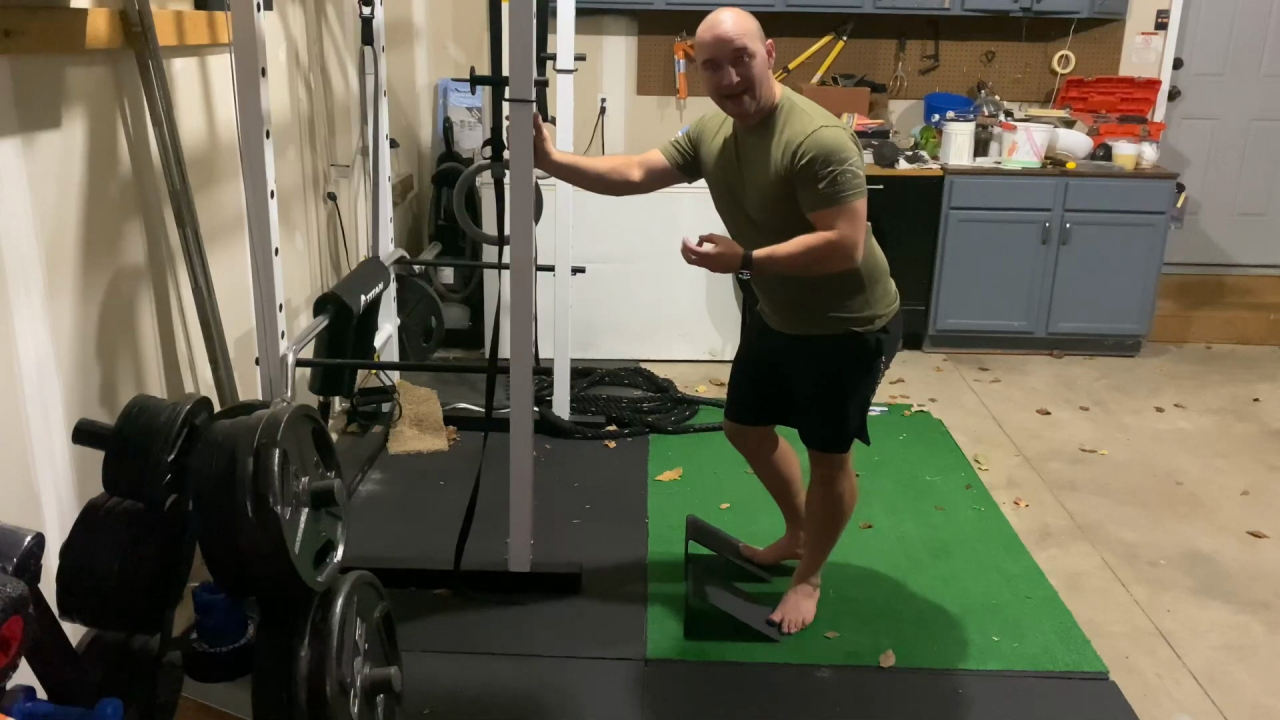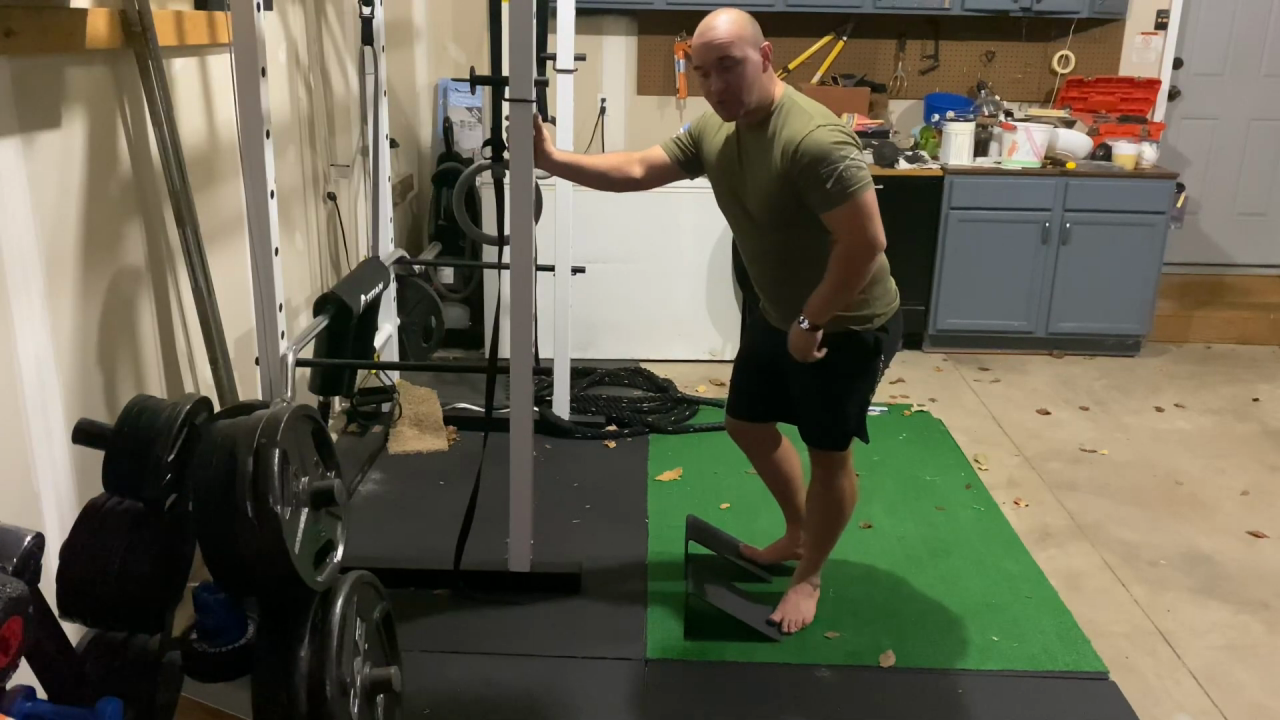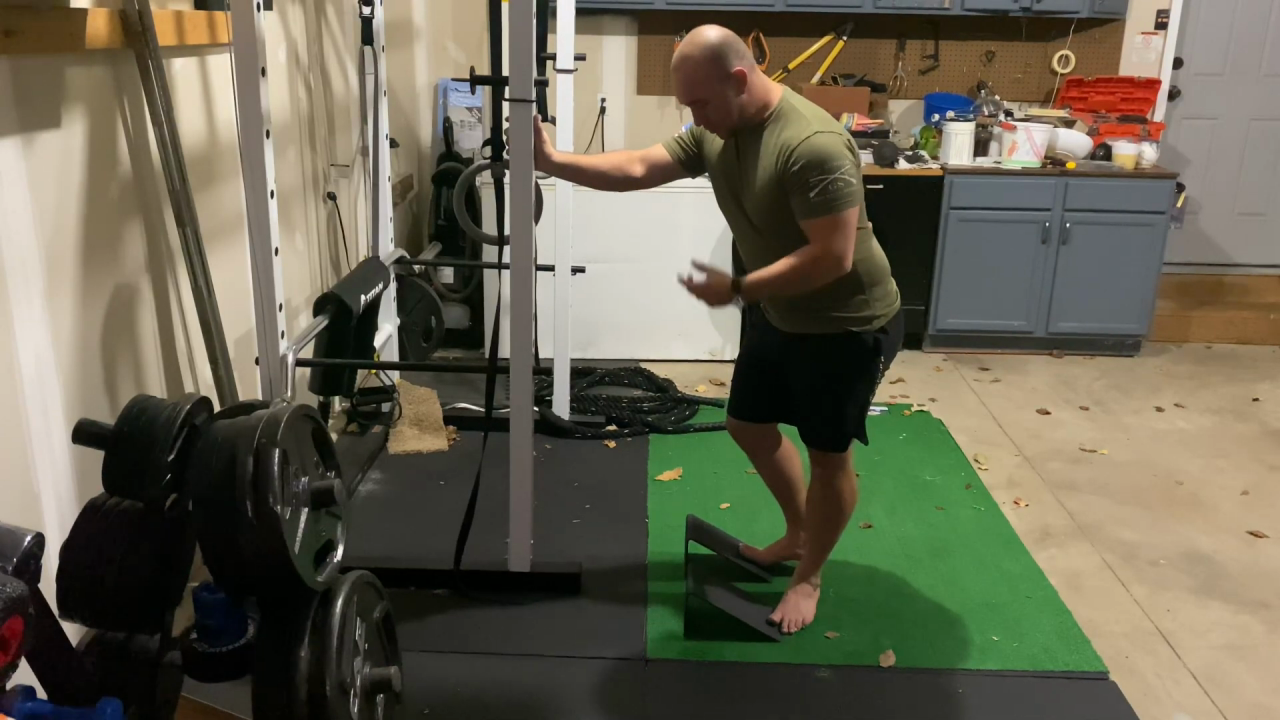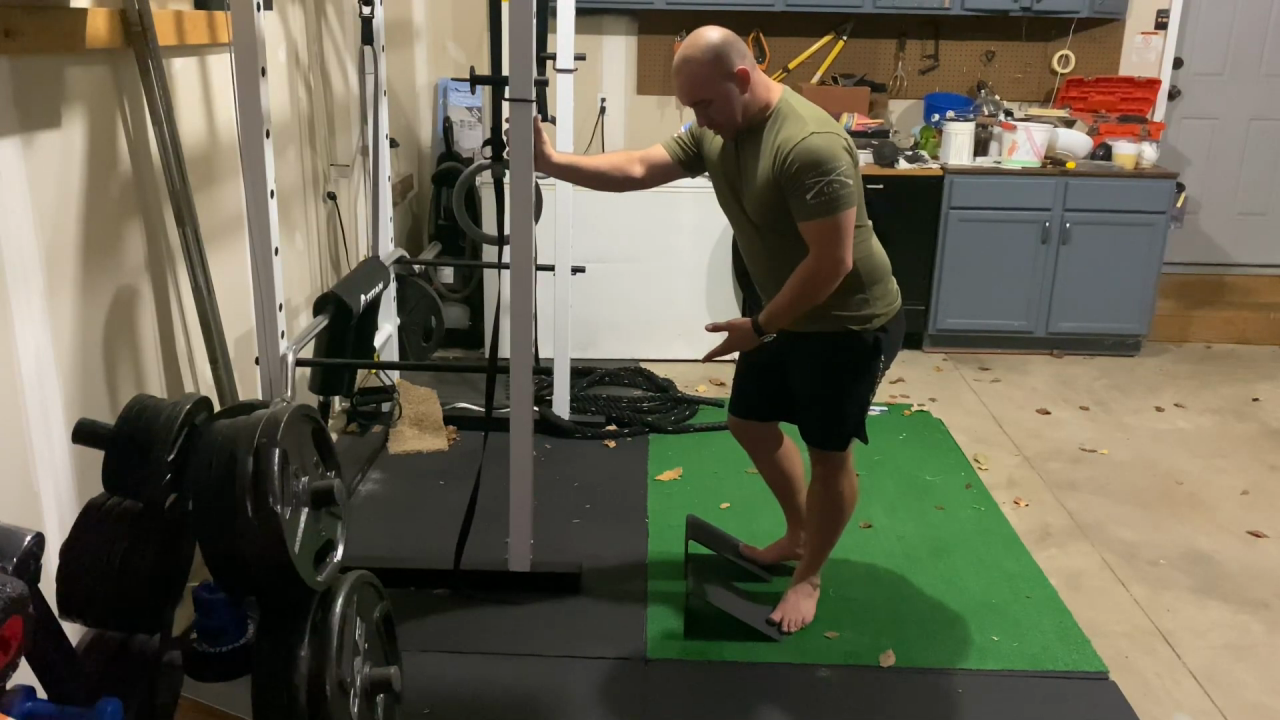
dt=1s
person 1, frame 1
left shoulder: (818, 139)
right shoulder: (711, 133)
left elbow: (844, 247)
right elbow: (635, 173)
left wrist: (743, 259)
right wrist: (554, 161)
left hip: (848, 327)
right hip: (778, 317)
left knee: (828, 456)
right knee: (745, 426)
left ankle: (810, 577)
right ankle: (796, 534)
person 1, frame 2
left shoulder: (815, 139)
right shoulder: (713, 131)
left elbow: (866, 242)
right elbow: (637, 170)
left wrist: (814, 324)
right wrist: (554, 159)
left hip: (848, 325)
right hip: (782, 313)
left knee: (828, 453)
right knee: (748, 424)
left ankle: (810, 577)
right ankle: (797, 535)
person 1, frame 3
left shoulder: (812, 144)
right shoulder: (716, 133)
left elbow: (832, 259)
right elbow: (638, 169)
left wrist: (739, 288)
right wrist: (553, 161)
left hip: (849, 325)
right hip: (783, 315)
left knee: (828, 453)
right knee: (748, 424)
left ankle: (810, 577)
right ankle: (797, 534)
person 1, frame 4
left shoulder: (811, 145)
right shoulder: (716, 133)
left elbow: (832, 263)
right elbow: (637, 169)
left wrist: (758, 328)
right wrist: (553, 162)
left hip: (850, 323)
right hip: (787, 314)
left knee: (828, 453)
right knee: (750, 423)
left ankle: (810, 577)
right ankle: (798, 534)
